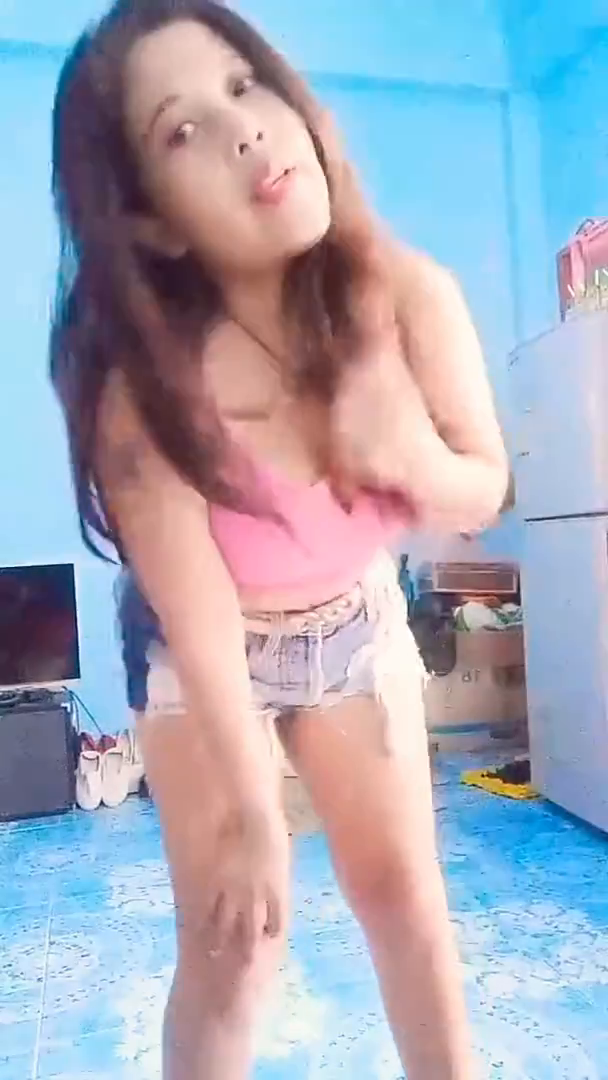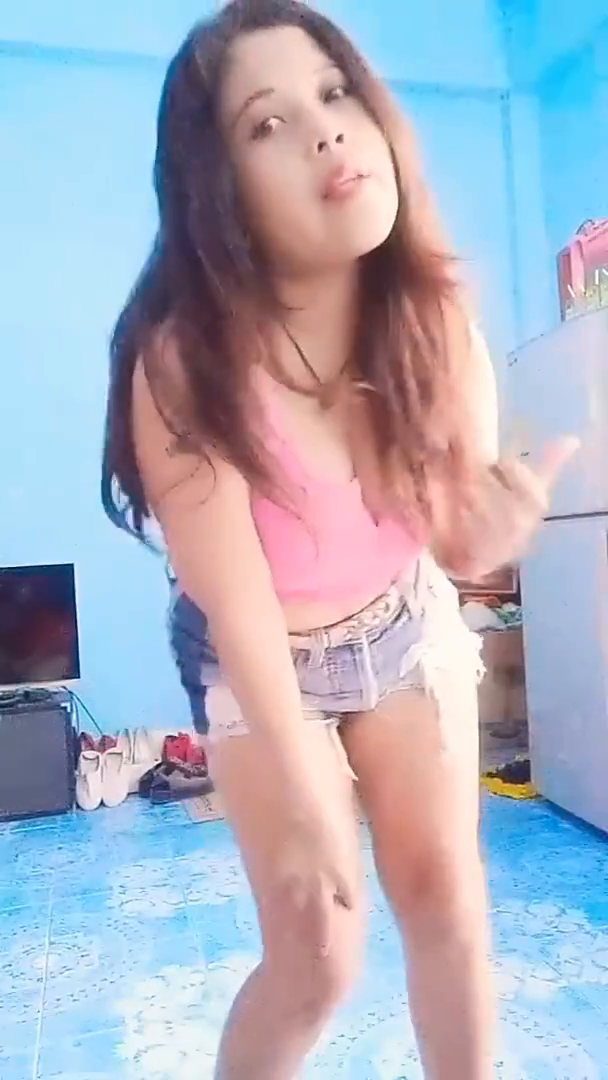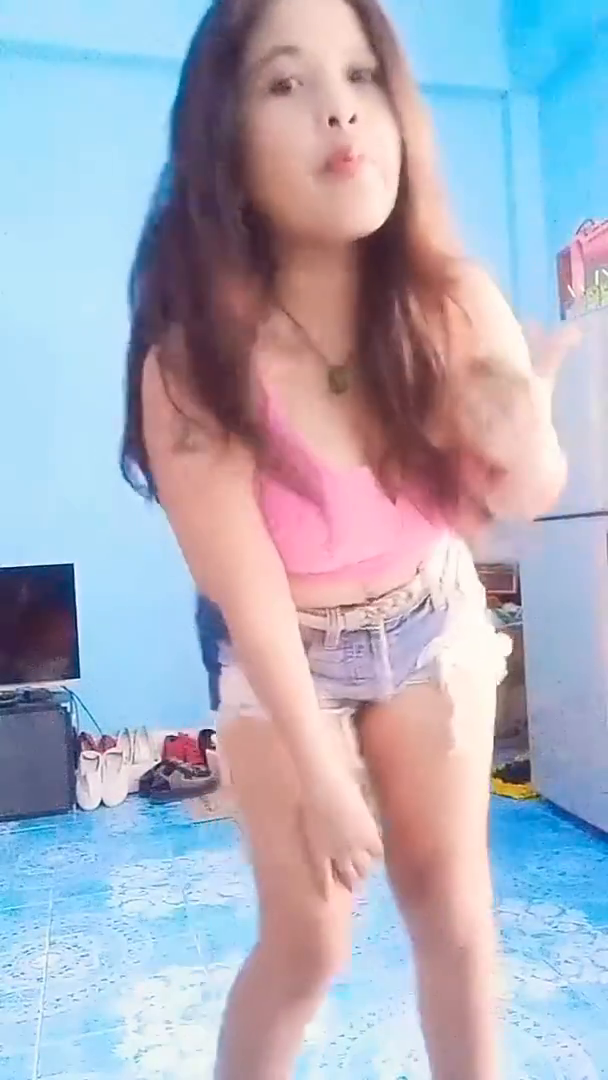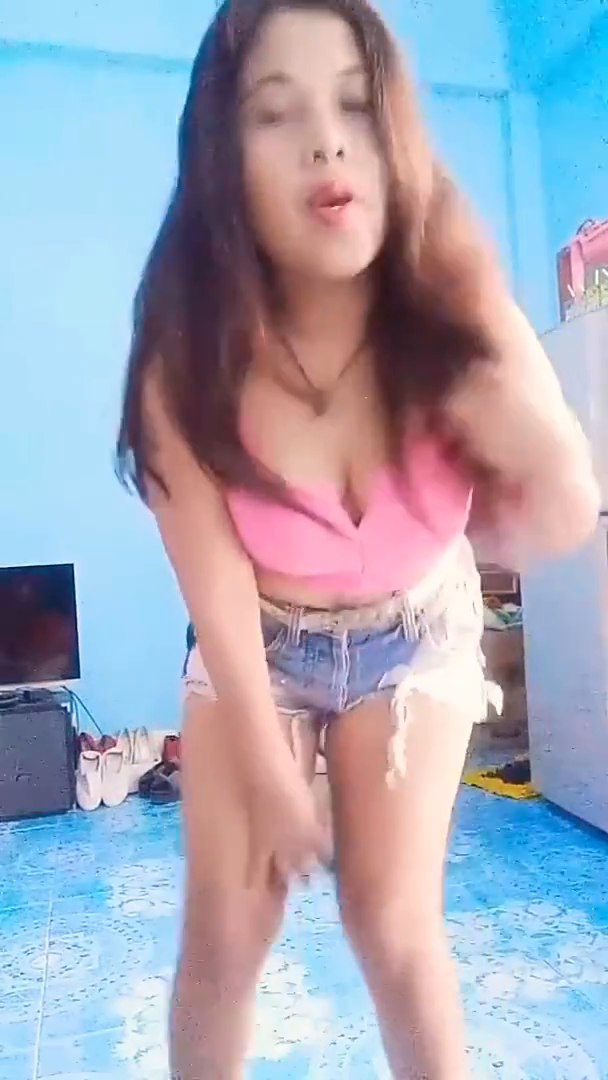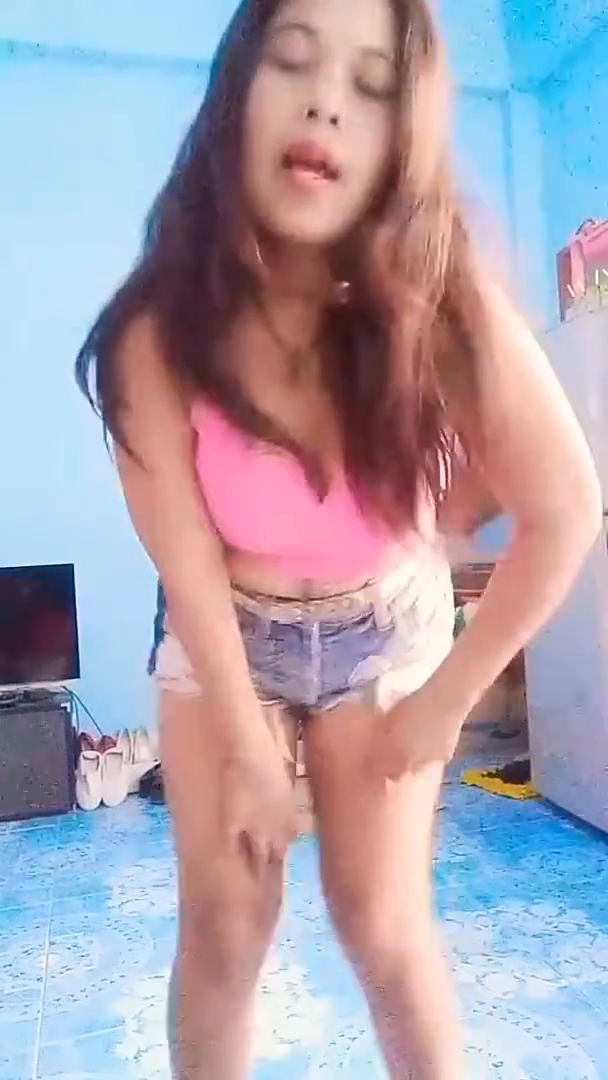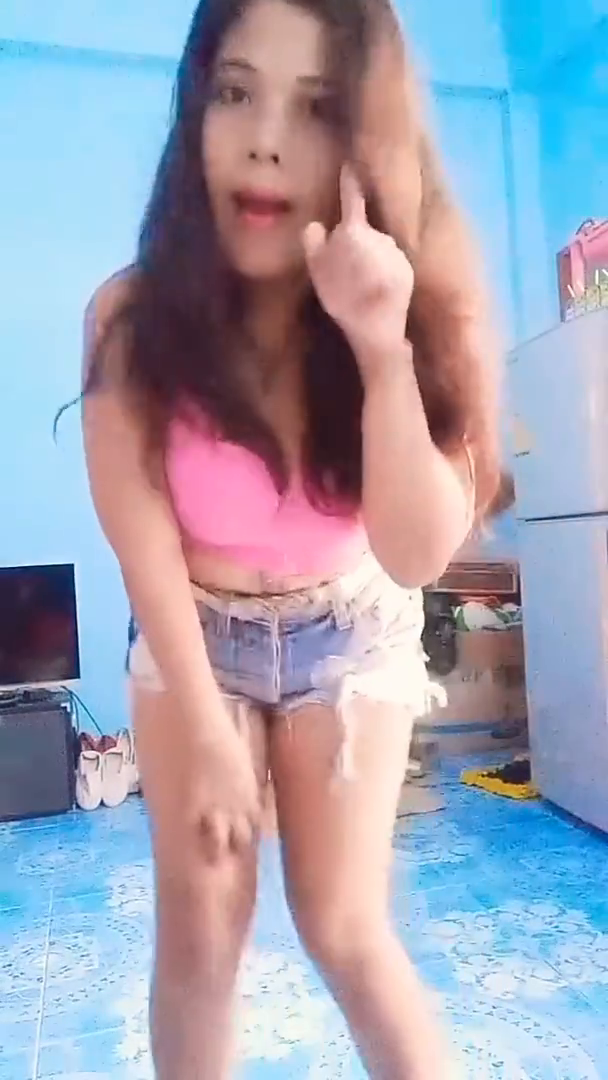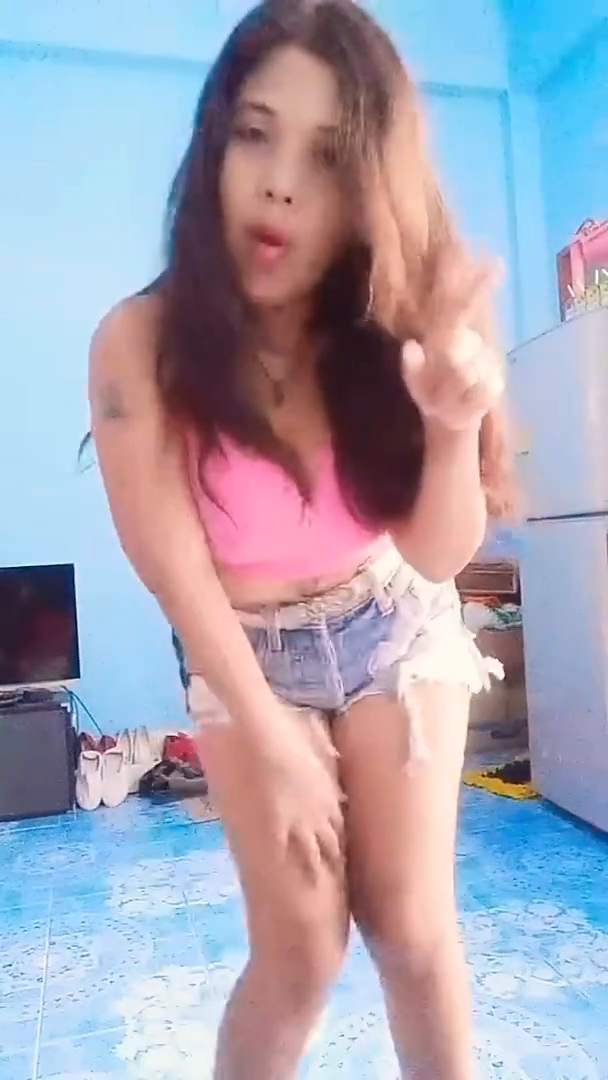
dt=0.7s
person 1, frame 1
left shoulder: (408, 296)
right shoulder: (148, 380)
left elbow: (477, 501)
right elbow: (198, 618)
left wrist: (412, 455)
right wrist: (252, 819)
left hip: (357, 632)
right hip: (205, 661)
left knee: (406, 898)
right knee: (232, 940)
person 1, frame 2
left shoulder: (436, 322)
right shoulder: (187, 363)
left elbow: (457, 549)
right elbow: (238, 607)
left wrist: (499, 529)
right wrist: (305, 812)
left hip: (409, 633)
right hip: (266, 666)
left knee: (447, 902)
right knee: (316, 957)
person 1, frame 3
left shoulder: (453, 303)
right shoulder: (190, 364)
left elbow: (521, 503)
right elbow: (251, 601)
left wrist: (529, 447)
right wrist: (321, 787)
left hip: (433, 625)
right hip: (288, 658)
left knee: (452, 901)
right knee: (308, 937)
person 1, frame 4
left shoulder: (466, 322)
right shoulder: (191, 363)
right elbow: (218, 592)
right wrist: (268, 773)
left hip: (415, 642)
right hip: (257, 647)
left knee: (391, 924)
right knee: (225, 928)
person 1, frame 5
left shoulder: (443, 308)
right shoulder: (161, 327)
right elbow: (187, 563)
left wrist: (444, 701)
right wrist: (245, 748)
left hip: (385, 635)
right hip: (224, 639)
left knee: (383, 932)
right knee: (223, 929)
person 1, frame 6
left shoulder: (398, 308)
right shoulder: (135, 317)
left elbow: (420, 553)
right elbow: (146, 550)
left wrist: (383, 349)
right wrist: (210, 739)
left hip: (350, 638)
right hip: (195, 638)
left knee: (345, 931)
right knee: (200, 927)
person 1, frame 7
left shoulder: (395, 329)
right shoulder: (142, 344)
left elbow: (435, 555)
right elbow: (179, 573)
left wrist: (457, 427)
right wrist: (273, 750)
left hip: (396, 634)
right hip: (243, 656)
left knee: (412, 927)
right knee: (302, 946)
